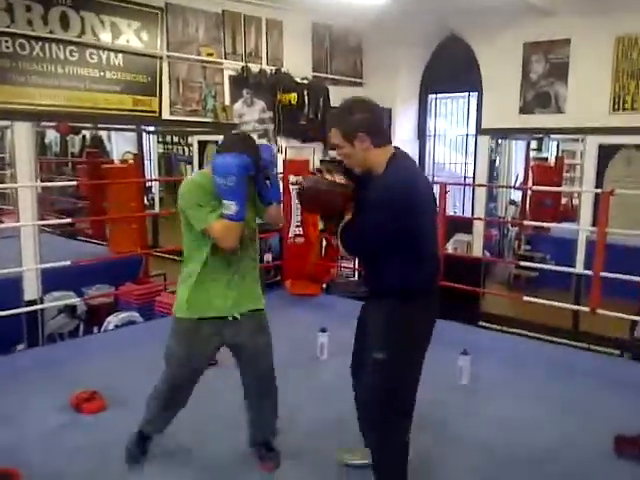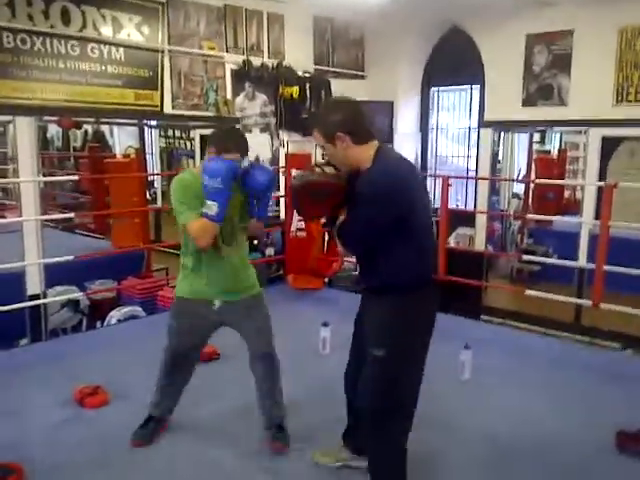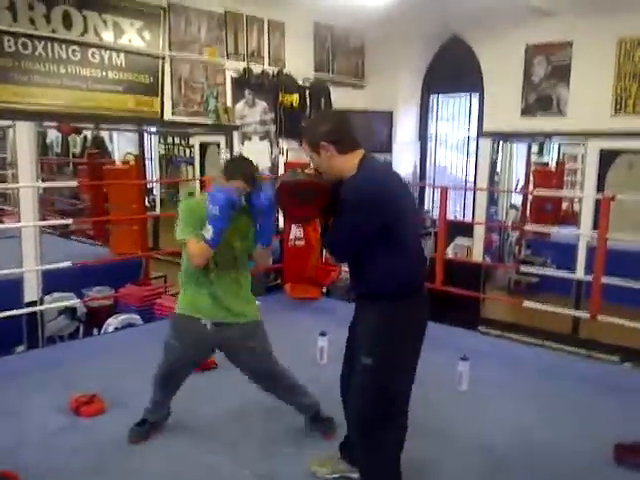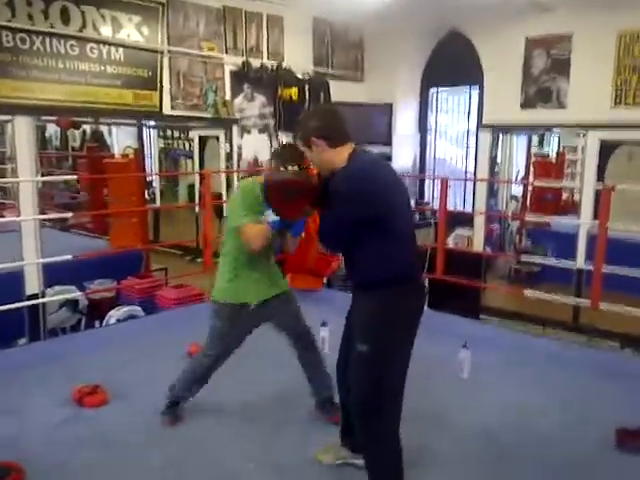
dt=0.2s
person 1, frame 1
left shoulder: (396, 187)
right shoulder: (383, 169)
left elbow: (353, 244)
right elbow: (352, 189)
left wrist: (347, 211)
left hip: (406, 306)
right hip: (382, 296)
left knee: (384, 399)
right knee: (364, 377)
right ankle: (377, 447)
person 1, frame 2
left shoulder: (384, 180)
right shoulder: (375, 168)
left elbow: (349, 242)
right elbow: (351, 200)
left wrist: (341, 205)
left hip: (404, 302)
right hip: (381, 294)
left knee: (384, 396)
right knee: (358, 377)
right ankle: (358, 446)
person 1, frame 3
left shoulder: (366, 187)
right shoulder: (365, 175)
left elbow: (337, 249)
right elbow: (339, 209)
left hip: (395, 310)
right hip: (376, 302)
left knee: (375, 405)
right knee: (353, 384)
person 1, frame 4
left shoulder: (356, 178)
right shoulder: (359, 168)
left elbow: (330, 239)
right elbow: (329, 200)
left wrist: (321, 206)
left hip: (391, 297)
right hip: (375, 290)
left knee: (374, 393)
right knee: (351, 370)
right ankle: (356, 445)
person 2, frame 1
left shoulder: (248, 181)
right shoulder: (194, 188)
left elbow: (276, 220)
right elbow: (226, 239)
left wrist: (268, 177)
right wrist: (233, 191)
left hip: (246, 303)
right hip: (199, 306)
left knee: (261, 377)
right knee: (177, 379)
left ankle: (263, 440)
right ankle: (147, 431)
person 2, frame 2
left shoulder: (240, 181)
right shoulder: (184, 184)
left elbow: (256, 228)
right elbow: (202, 238)
left wrist: (259, 194)
right wrist: (218, 194)
left hip: (242, 289)
right hip: (196, 290)
left knee: (264, 355)
right knee: (177, 359)
left ankle: (275, 423)
right ankle: (159, 414)
person 2, frame 3
left shoulder: (250, 210)
right shoulder: (192, 207)
left elbow: (262, 260)
right elbow: (197, 259)
left wrist: (267, 221)
right wrist: (216, 221)
left hip: (239, 312)
right hip: (194, 310)
left knee: (267, 372)
right knee: (171, 369)
left ankle: (311, 411)
right ankle: (154, 416)
person 2, frame 4
right shoulder: (244, 193)
right elbow: (255, 241)
left hip: (272, 287)
right hip: (235, 293)
left knee: (304, 340)
right knee: (215, 351)
left ankle: (325, 397)
right ankle: (177, 395)
